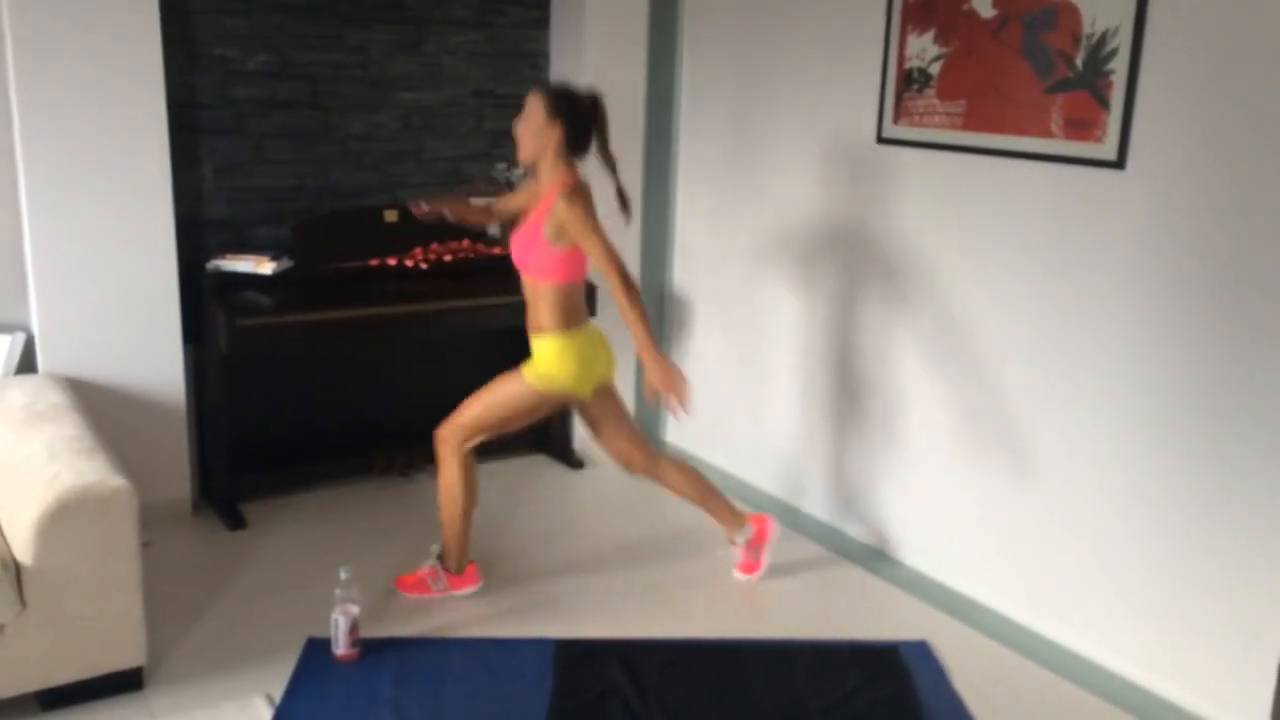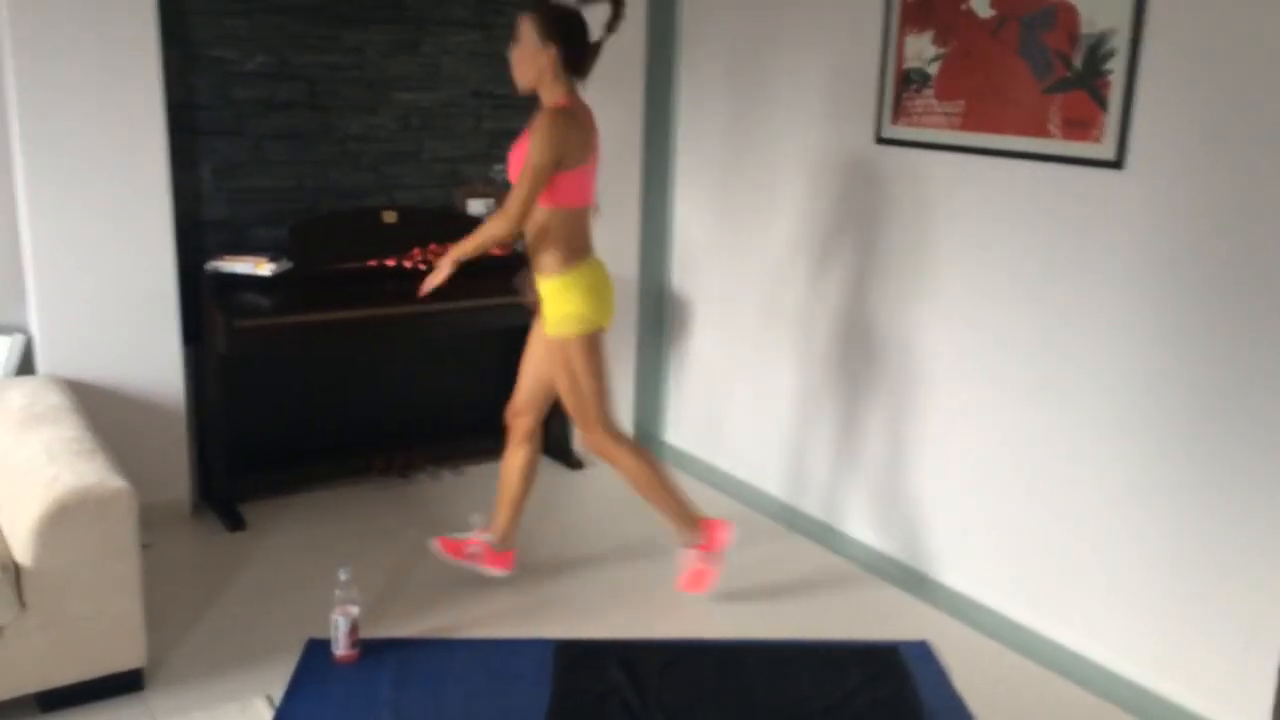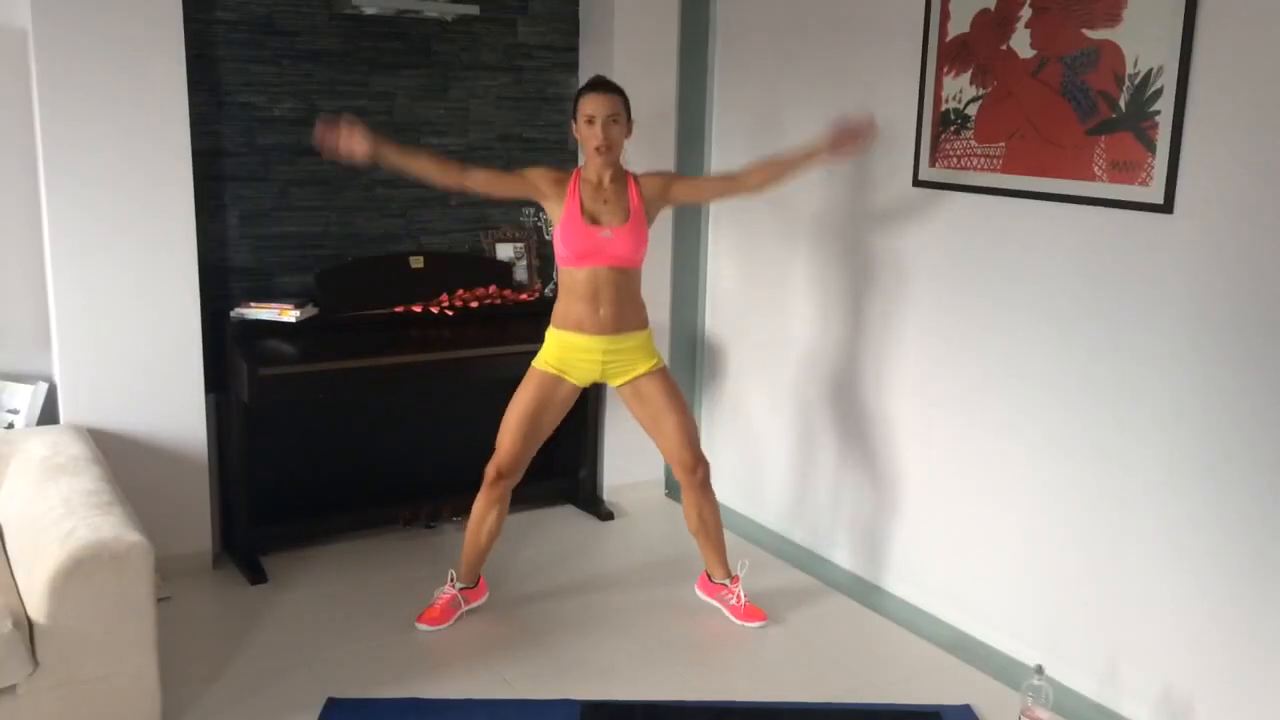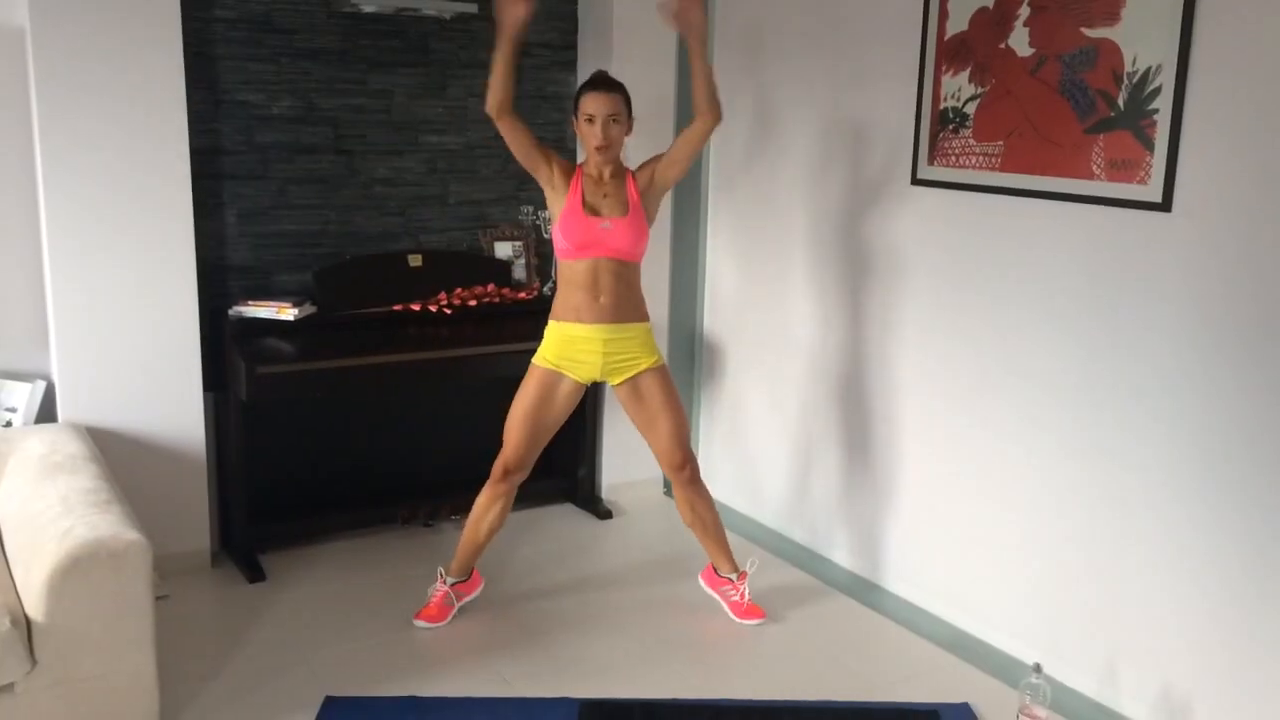
dt=0.3s
person 1, frame 1
left shoulder: (563, 198)
right shoulder: (543, 188)
left elbow: (617, 276)
right elbow: (492, 212)
left wrist: (652, 357)
right wrist: (450, 209)
left hip: (565, 359)
right hip: (569, 353)
left knee: (451, 438)
right knee: (639, 459)
left ankle: (453, 566)
right ankle: (745, 527)
person 1, frame 2
left shoulder: (553, 121)
right shoulder: (569, 115)
left elbow: (514, 219)
left wrist: (452, 256)
left hip: (571, 293)
right hip: (566, 289)
left knee: (595, 432)
right knee: (521, 419)
left ankle: (698, 533)
right ankle: (495, 544)
person 1, frame 3
left shoulder: (651, 189)
right shoulder: (552, 186)
left elbow: (742, 180)
right elbow: (459, 175)
left wrist: (820, 151)
right wrist: (378, 151)
left hip: (634, 351)
right hip: (564, 350)
left knee: (693, 468)
right knee: (500, 470)
left ankle: (721, 582)
right ankle: (464, 584)
person 1, frame 4
left shoulder: (648, 181)
right shoulder: (557, 178)
left elbow: (708, 117)
right elbow: (498, 109)
left hip: (633, 347)
right hip: (564, 345)
left knee: (683, 468)
right knee: (507, 469)
left ankle: (726, 576)
right ankle: (457, 579)
